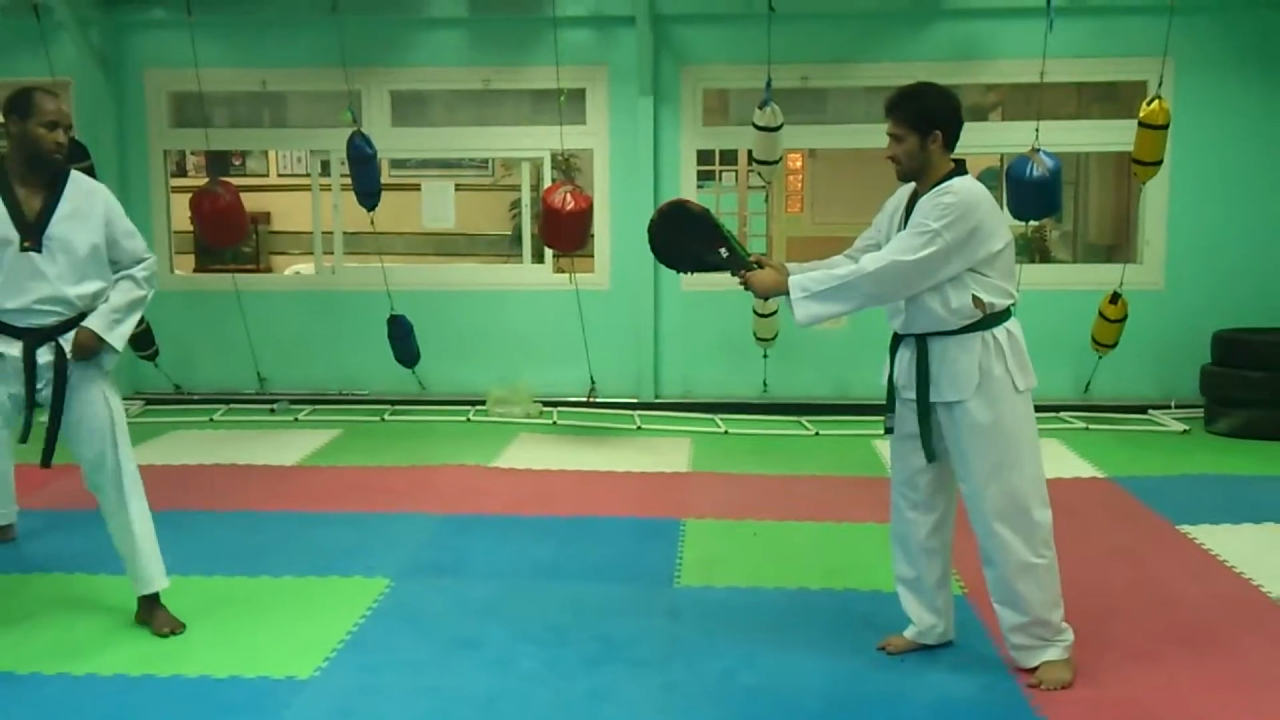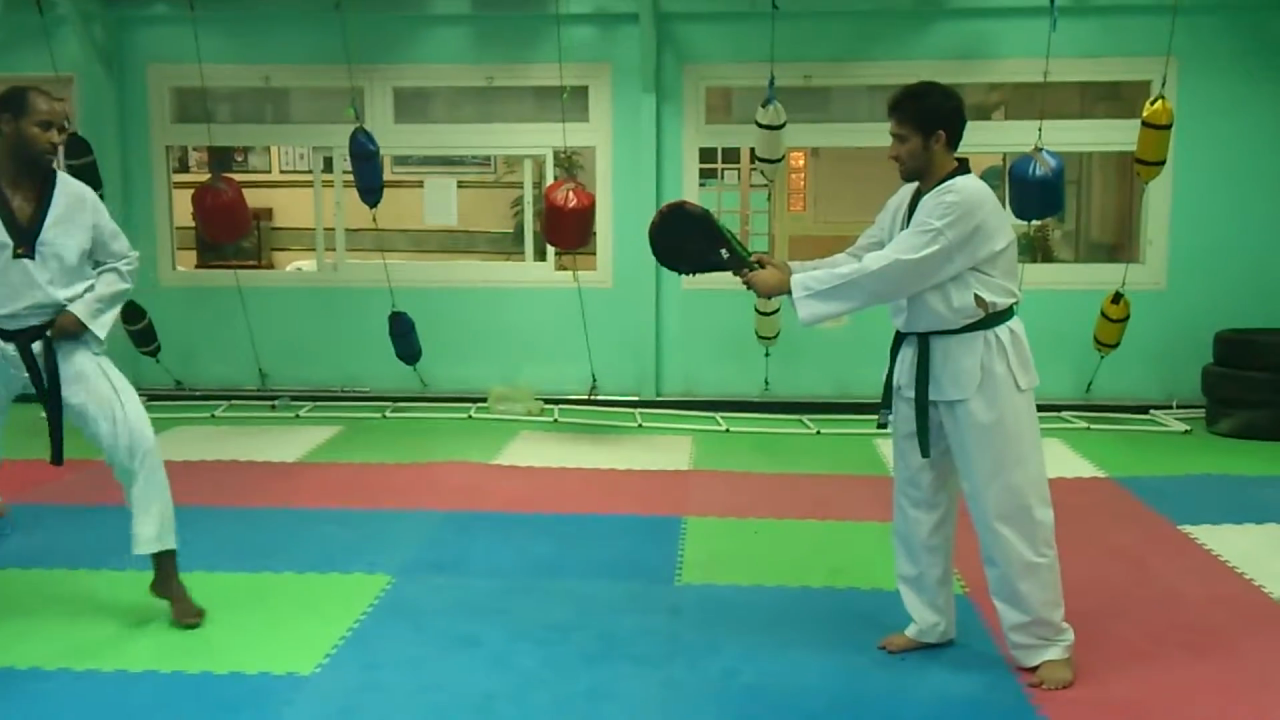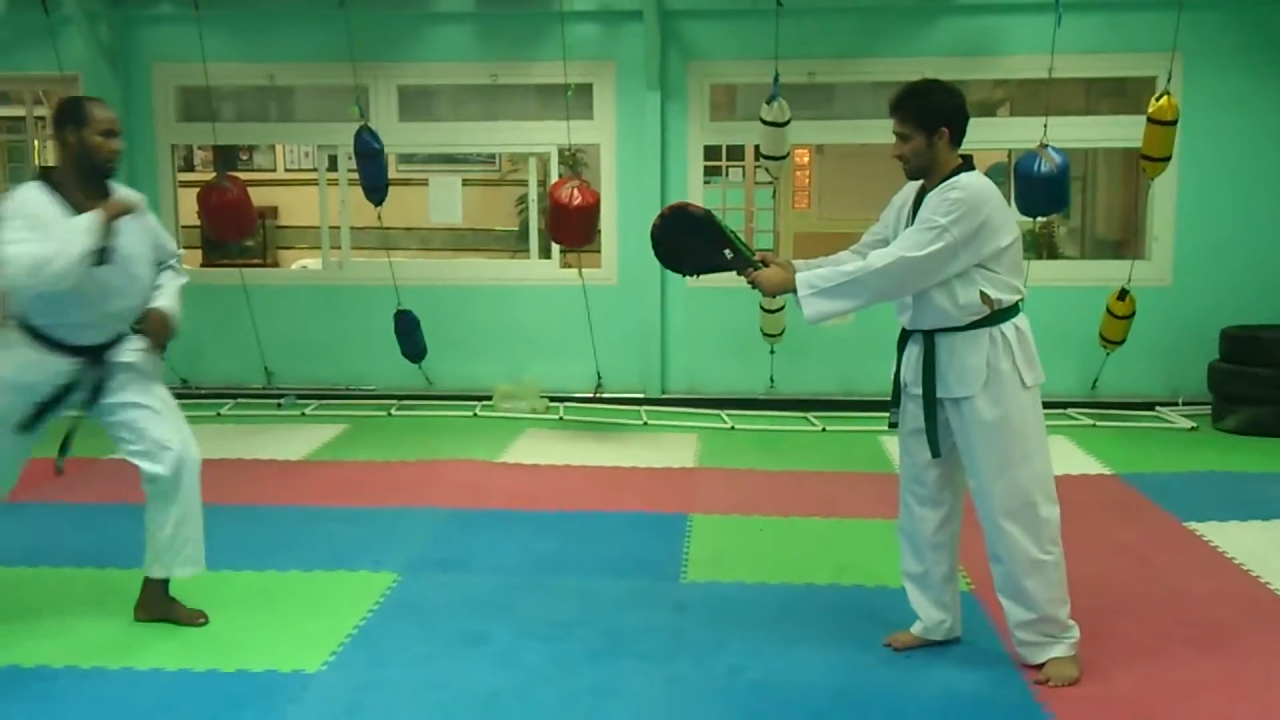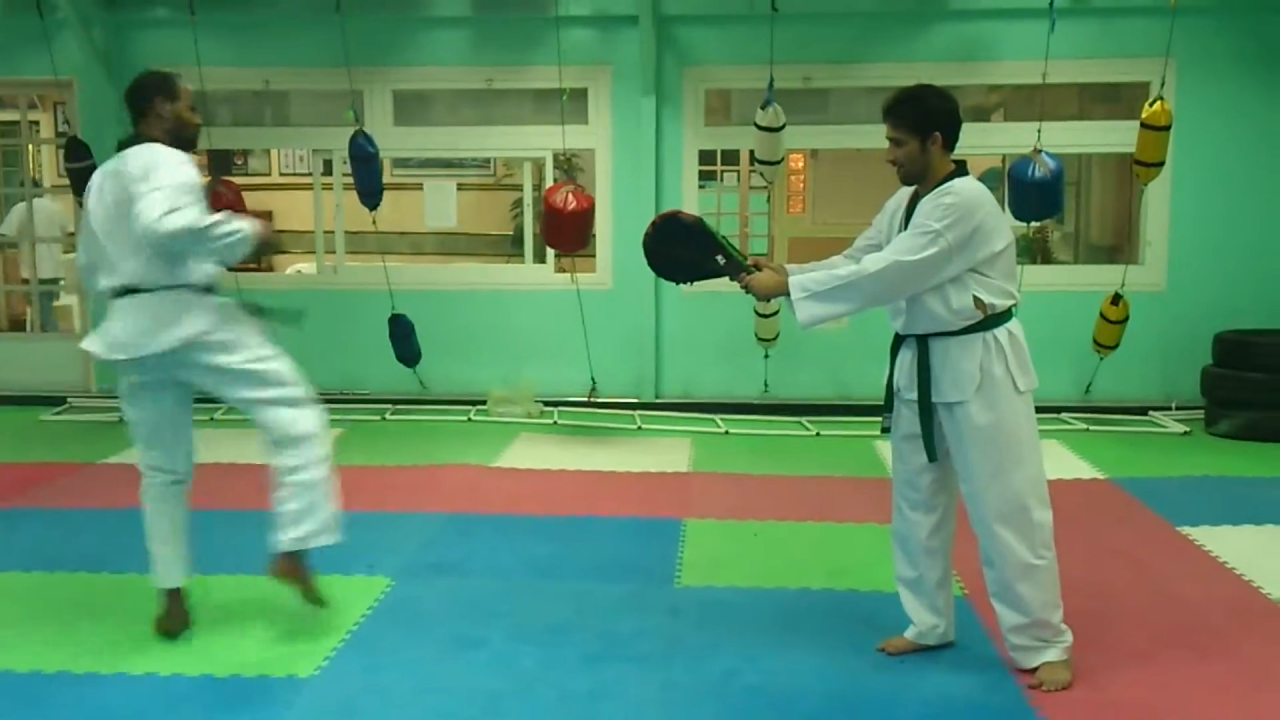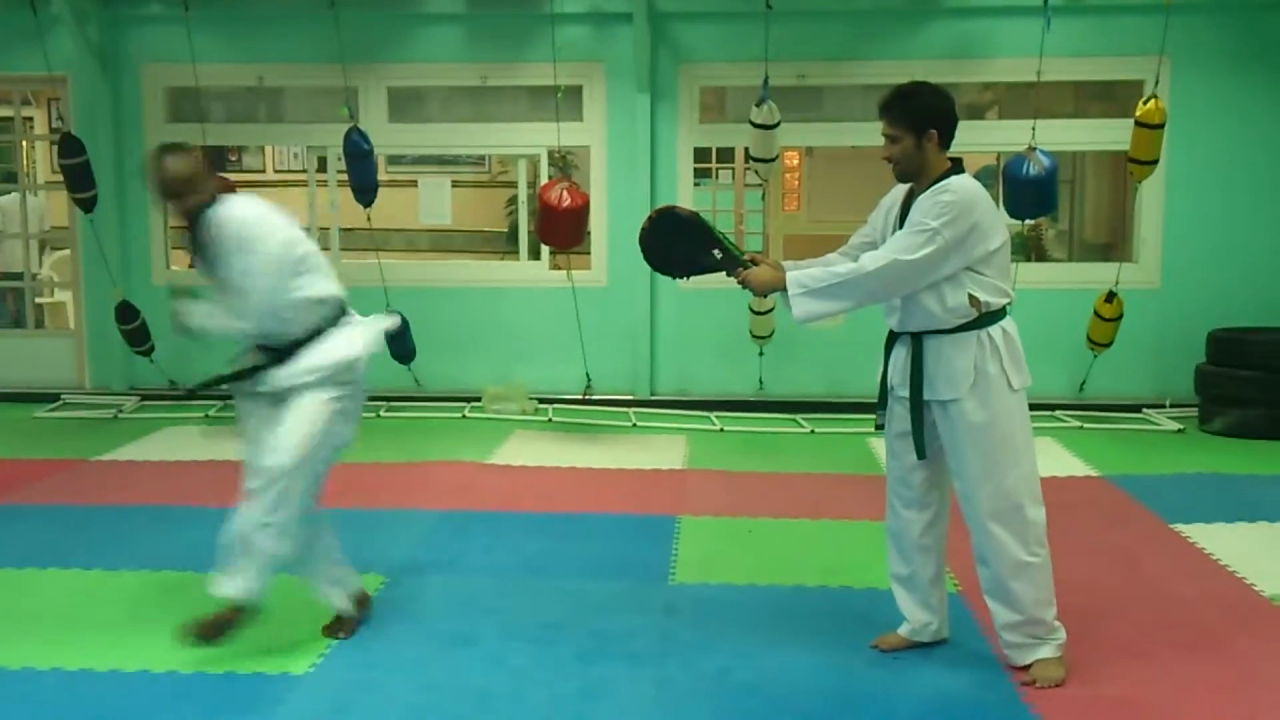
dt=0.3s
person 1, frame 1
left shoulder: (964, 202)
right shoulder: (905, 201)
left elbow: (886, 275)
right elbow: (857, 260)
left wrist: (787, 287)
right wrist: (787, 270)
left hip: (978, 367)
right hip: (919, 365)
left knee: (1005, 506)
right knee: (916, 500)
left ankle: (1044, 643)
right ankle: (928, 622)
person 1, frame 2
left shoulder: (967, 200)
right shoulder: (907, 200)
left elbow: (888, 273)
right elbow: (859, 258)
left wrist: (790, 286)
right wrist: (788, 269)
left hip: (979, 365)
right hip: (921, 362)
left knee: (1007, 505)
right knee: (918, 498)
left ankle: (1045, 642)
right ankle: (929, 621)
person 1, frame 3
left shoulder: (972, 197)
right shoulder: (912, 197)
left elbow: (894, 271)
right elbow: (863, 256)
left wrist: (795, 284)
right wrist: (793, 267)
left hip: (986, 362)
right hip: (928, 359)
left knee: (1013, 502)
right knee: (924, 495)
left ankle: (1051, 640)
right ankle: (935, 619)
person 1, frame 4
left shoulder: (965, 202)
right shoulder: (905, 202)
left elbow: (884, 275)
right elbow: (858, 259)
left wrist: (787, 288)
right wrist: (786, 271)
left hip: (980, 367)
right hip: (921, 364)
left knee: (1007, 507)
right knee: (917, 501)
left ankle: (1044, 643)
right ankle: (929, 623)
person 1, frame 5
left shoulder: (961, 200)
right shoulder: (901, 200)
left elbow: (883, 273)
right elbow: (852, 259)
left wrist: (784, 283)
right wrist: (781, 268)
left hip: (974, 365)
right hip: (915, 362)
left knee: (1000, 505)
right knee: (911, 498)
left ankle: (1037, 640)
right ankle: (922, 620)
person 2, frame 1
left shoulder: (92, 197)
left elbow: (139, 267)
left wrist: (101, 325)
left hip: (72, 354)
left knee: (112, 469)
left ankle: (148, 597)
person 2, frame 2
left shoulder: (77, 198)
left elbow: (121, 262)
left wrist: (84, 312)
left hip: (63, 344)
left knee: (135, 439)
left ankle: (165, 572)
person 2, frame 3
left shoulder: (129, 204)
left elbow: (168, 261)
left wrist: (161, 306)
right wrist: (89, 228)
left hip: (116, 361)
left knee: (175, 457)
left ankle: (156, 590)
person 2, frame 4
left shoulder: (102, 179)
right shoulder: (162, 163)
left elbow: (92, 269)
right elbow: (167, 228)
right wrist: (244, 232)
left hip: (133, 332)
right hip: (191, 322)
left knee: (163, 469)
right knee: (298, 420)
left ankle: (173, 598)
right ankle: (293, 551)
person 2, frame 5
left shoulder: (239, 220)
right shoulder: (217, 229)
left elbow: (261, 308)
left wrist: (195, 317)
left hip: (333, 360)
right hip: (285, 370)
left knee: (278, 477)
right knee: (281, 493)
left ankle: (236, 595)
right ankle: (347, 597)
